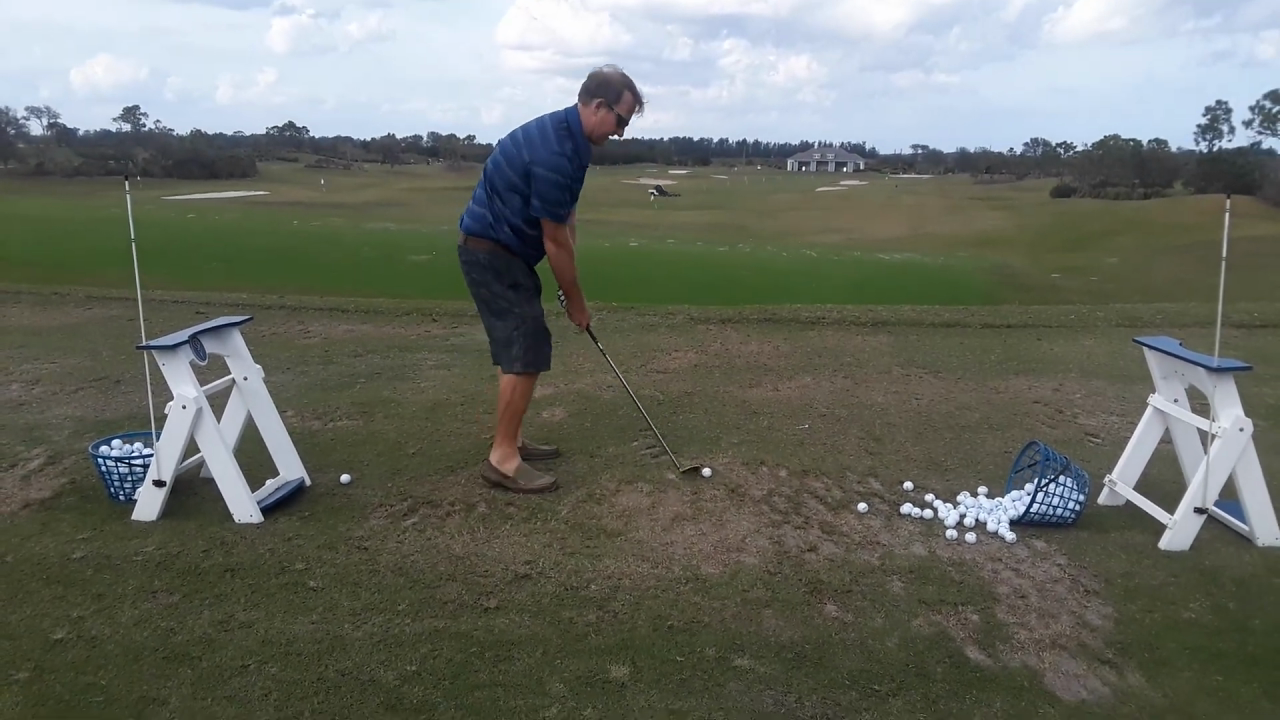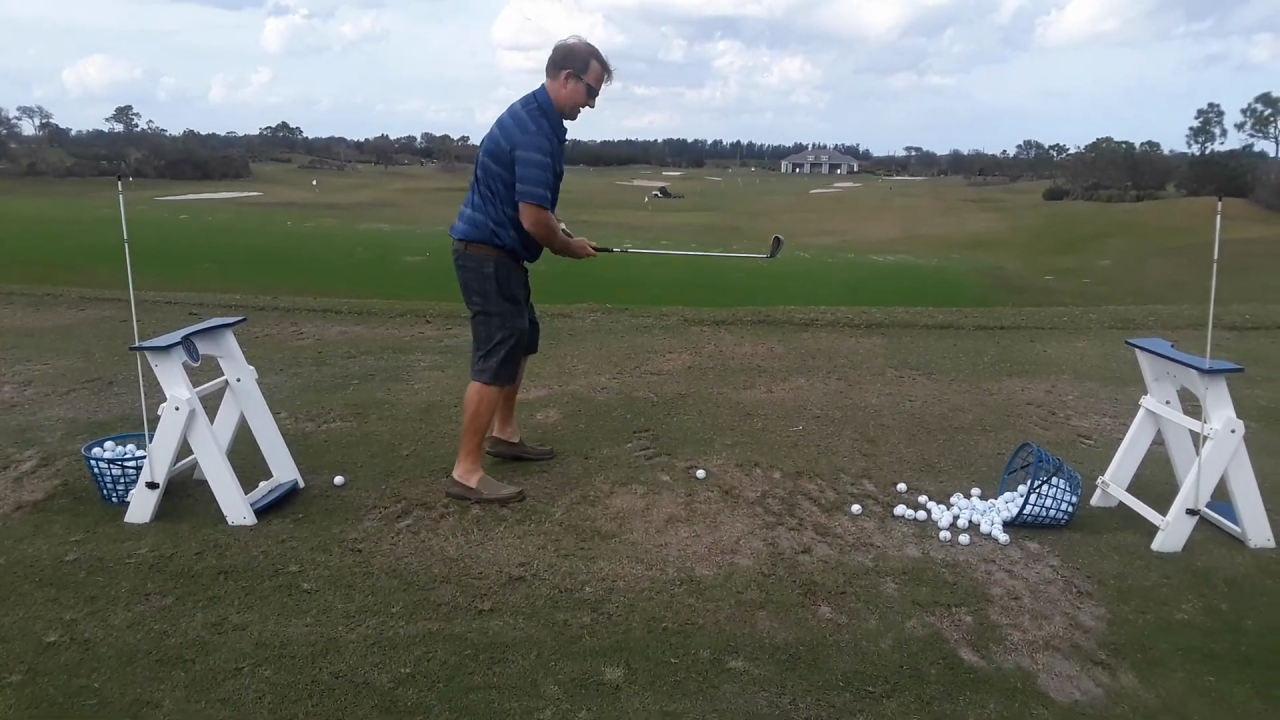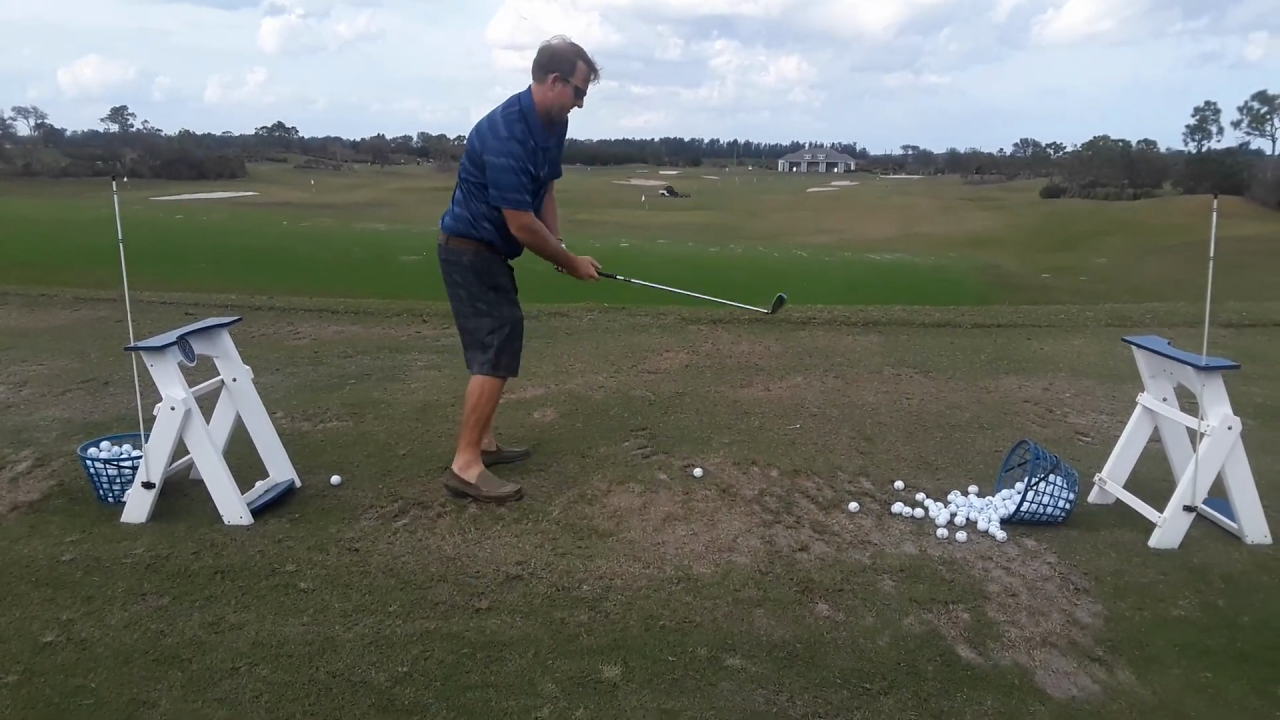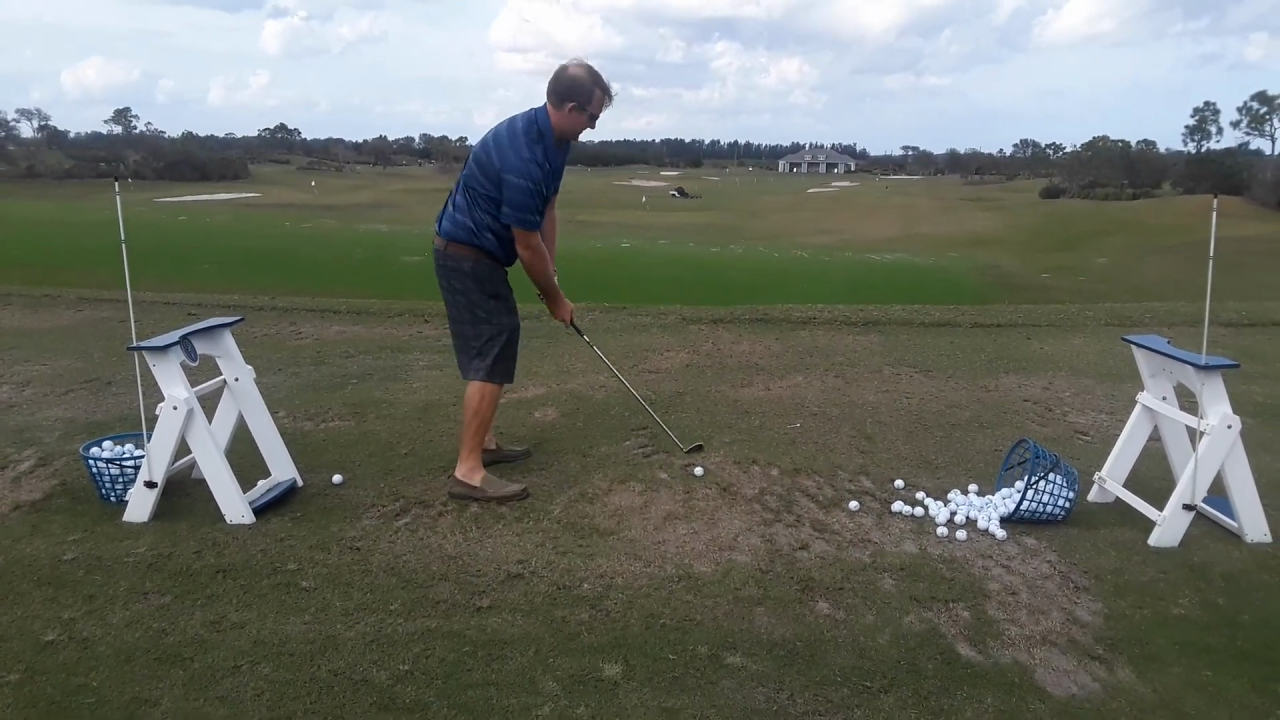
dt=0.4s
person 1, frame 1
left shoulder: (563, 133)
right shoulder: (555, 151)
left elbow: (563, 219)
right elbow: (556, 241)
left wrist: (571, 290)
right wrist: (576, 301)
left hip: (502, 248)
right hip: (490, 251)
left knee: (524, 346)
right knee: (525, 351)
left ankle: (511, 440)
right ankle: (502, 458)
person 1, frame 2
left shoulder: (539, 117)
right shoulder: (533, 131)
right elbow: (533, 219)
left wrist: (562, 235)
right wrist: (571, 247)
left hip: (494, 251)
right hip: (488, 255)
left knee: (519, 342)
right knee: (496, 359)
left ankle: (504, 433)
right ankle: (465, 471)
person 1, frame 3
left shoulder: (551, 124)
right shoulder: (506, 135)
left elbow: (544, 191)
right elbow: (521, 224)
left wrist: (559, 246)
right wrist: (569, 262)
left hip: (487, 250)
right hip: (470, 250)
left knee: (498, 346)
right knee: (494, 352)
left ankle: (481, 442)
right ankle: (465, 465)
person 1, frame 4
left shoulder: (551, 137)
right shoulder: (522, 157)
left elbow: (546, 209)
right elbow: (527, 245)
left wrist: (552, 273)
right wrist: (555, 299)
left hip: (478, 253)
right hip: (466, 256)
left knee: (496, 349)
right knee: (489, 358)
left ankle: (483, 442)
right ankle: (468, 471)
